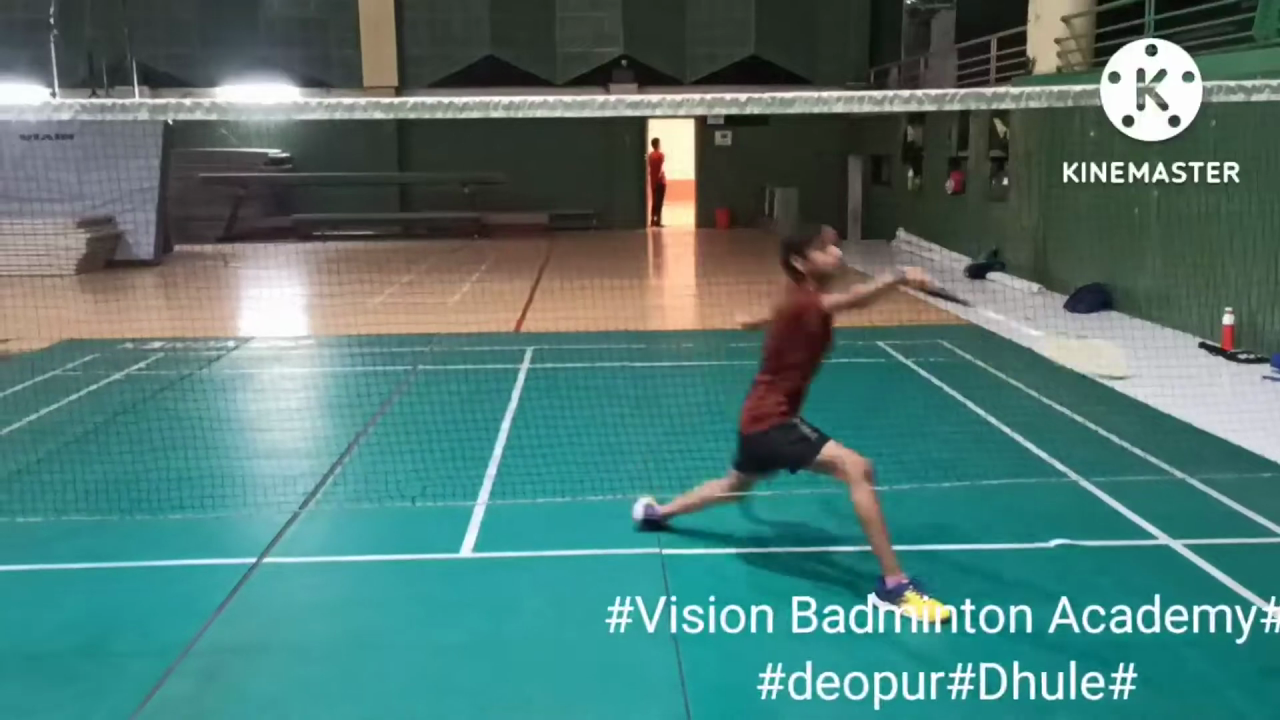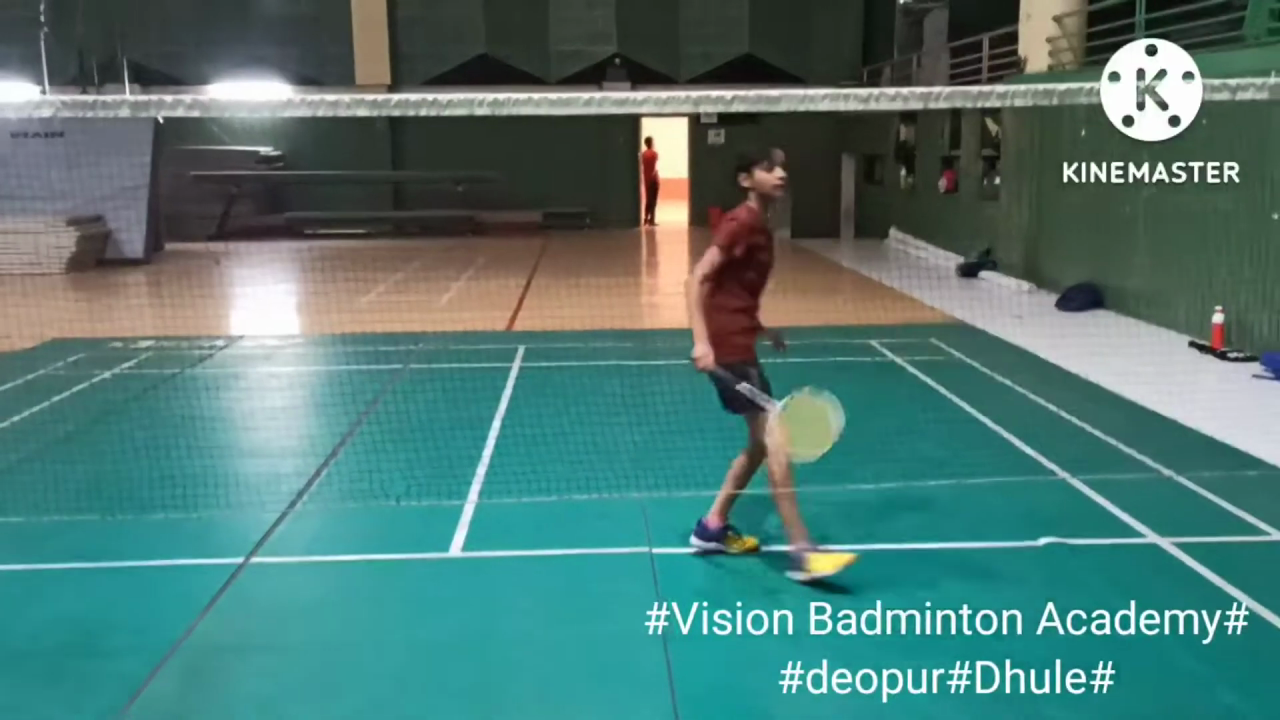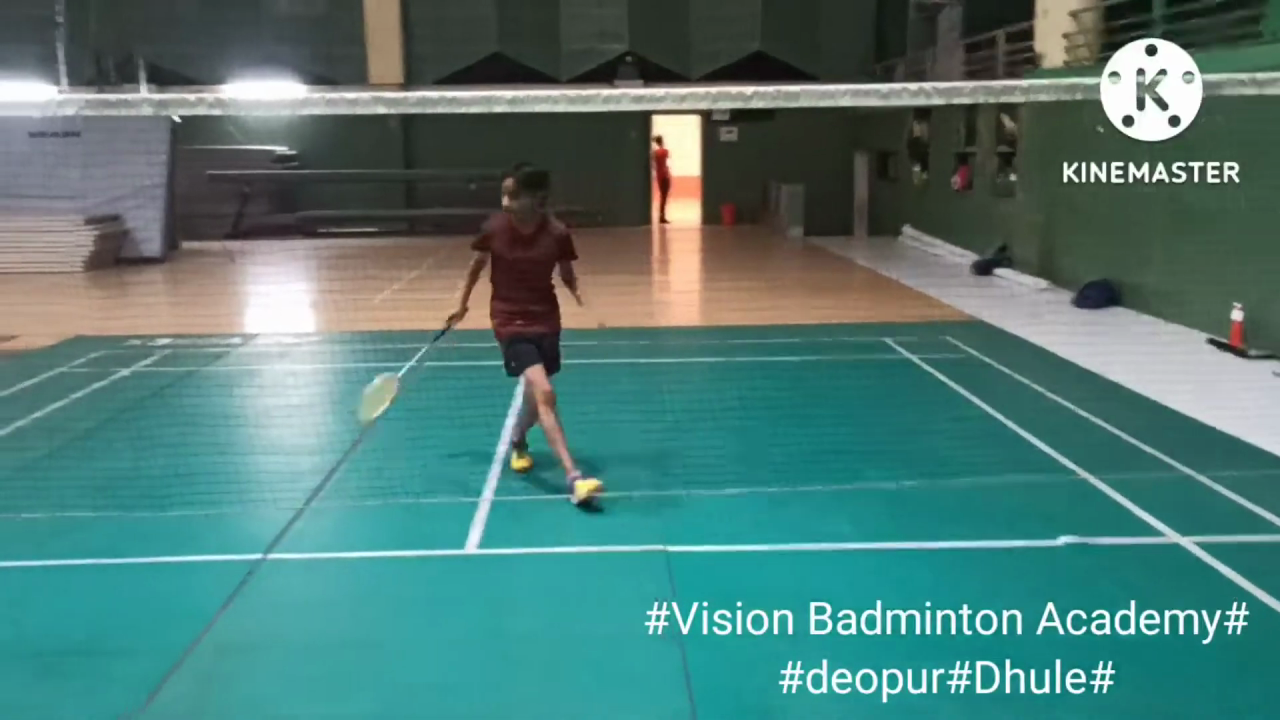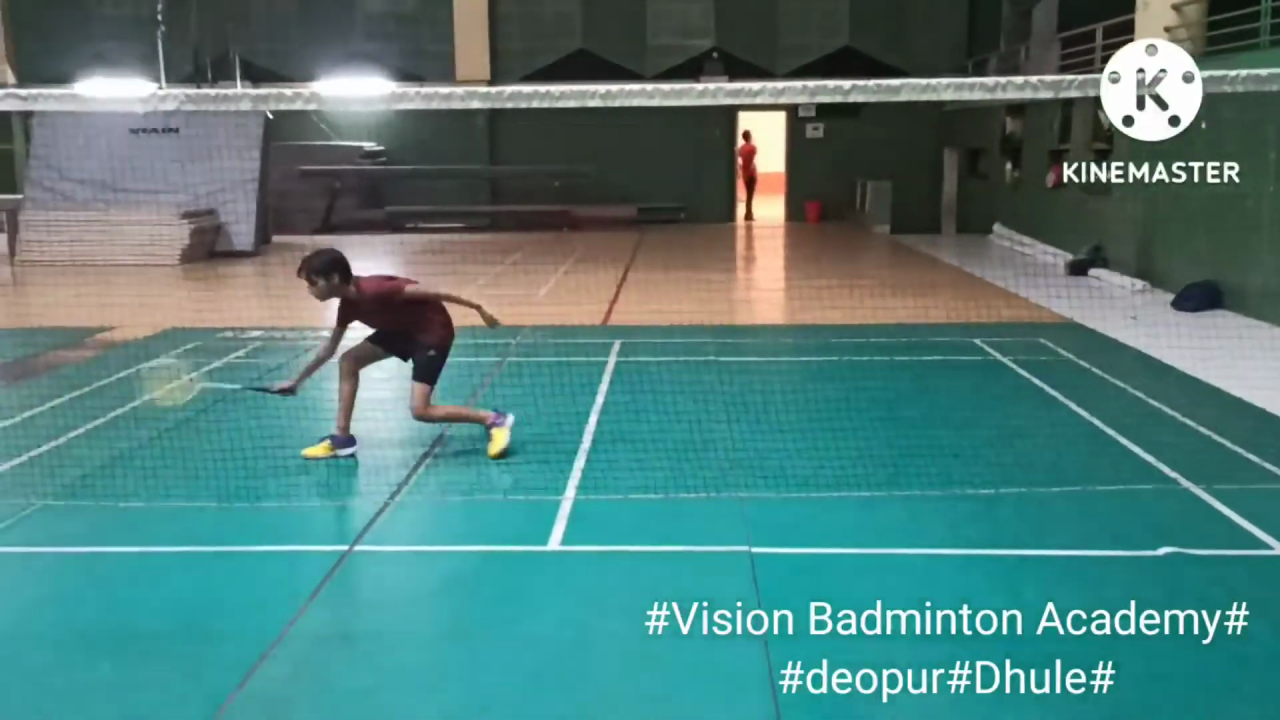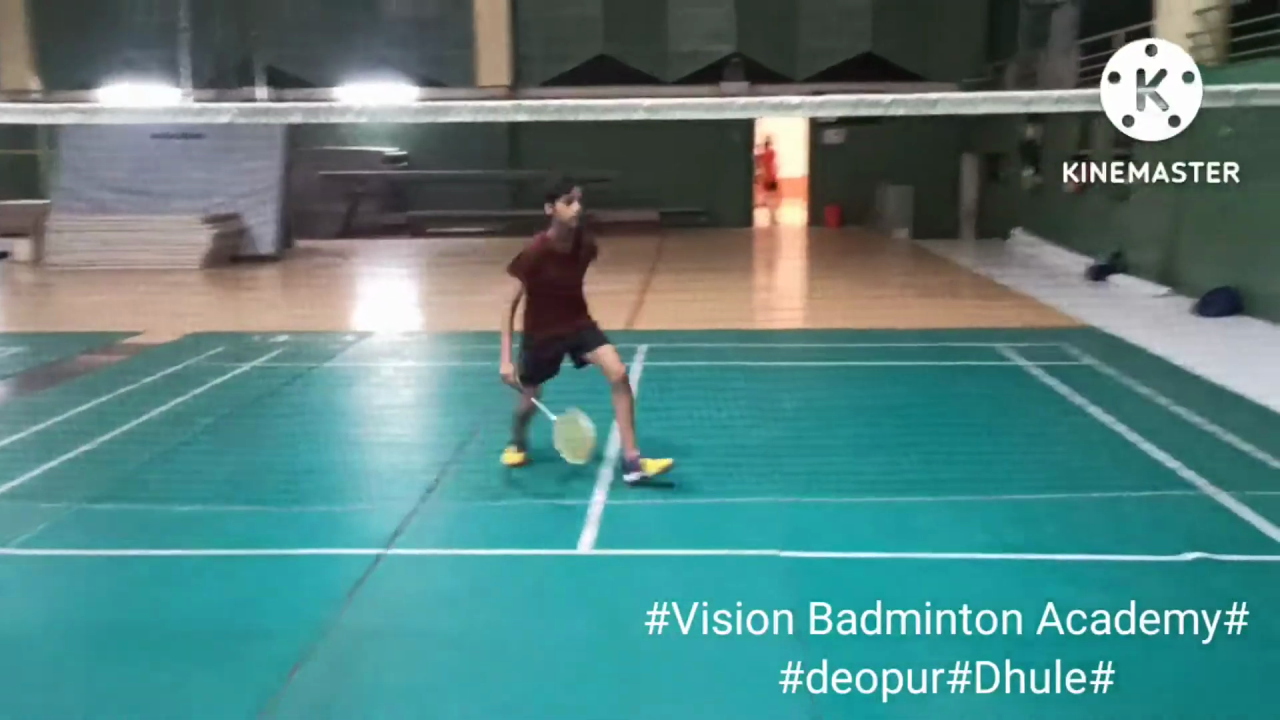
dt=0.7s
person 1, frame 1
left shoulder: (799, 300)
right shoulder: (805, 302)
left elbow: (768, 321)
right elbow: (850, 298)
left wrist: (750, 323)
right wrist: (898, 277)
left hip: (760, 416)
right hip: (771, 420)
left knee: (734, 488)
right knee: (858, 470)
left ankle: (654, 511)
right ankle: (894, 586)
person 1, frame 2
left shoulder: (759, 226)
right shoulder: (742, 223)
right elbow: (696, 280)
left wrist: (762, 328)
right wrist: (701, 340)
left hip: (738, 342)
right hip: (727, 346)
left knee: (760, 441)
right knee: (774, 440)
left ankle: (712, 527)
right ankle: (802, 553)
person 1, frame 3
left shoulder: (556, 233)
right shoulder: (494, 229)
left elbow: (569, 276)
right elbow: (477, 265)
left wrist: (586, 305)
right wrist: (462, 305)
left hip: (545, 322)
right hip: (510, 324)
left knee: (541, 399)
right knee: (542, 395)
left ankle: (518, 441)
right ankle: (573, 478)
person 1, frame 4
left shoulder: (375, 291)
right shoulder: (347, 305)
left elbow: (426, 292)
right elbow: (330, 347)
left wrist: (478, 307)
right wrist: (298, 381)
left hip: (434, 331)
right hip: (402, 329)
left knee: (420, 411)
right knee: (348, 363)
left ankle: (495, 420)
right ankle: (342, 438)
person 1, frame 5
left shoulder: (586, 245)
right shoulder: (534, 252)
right elbow: (510, 306)
right wrist: (506, 357)
left hip: (579, 323)
right hip: (543, 331)
left knee: (619, 376)
right knee: (529, 403)
left ankle: (632, 459)
right ankle: (517, 442)
